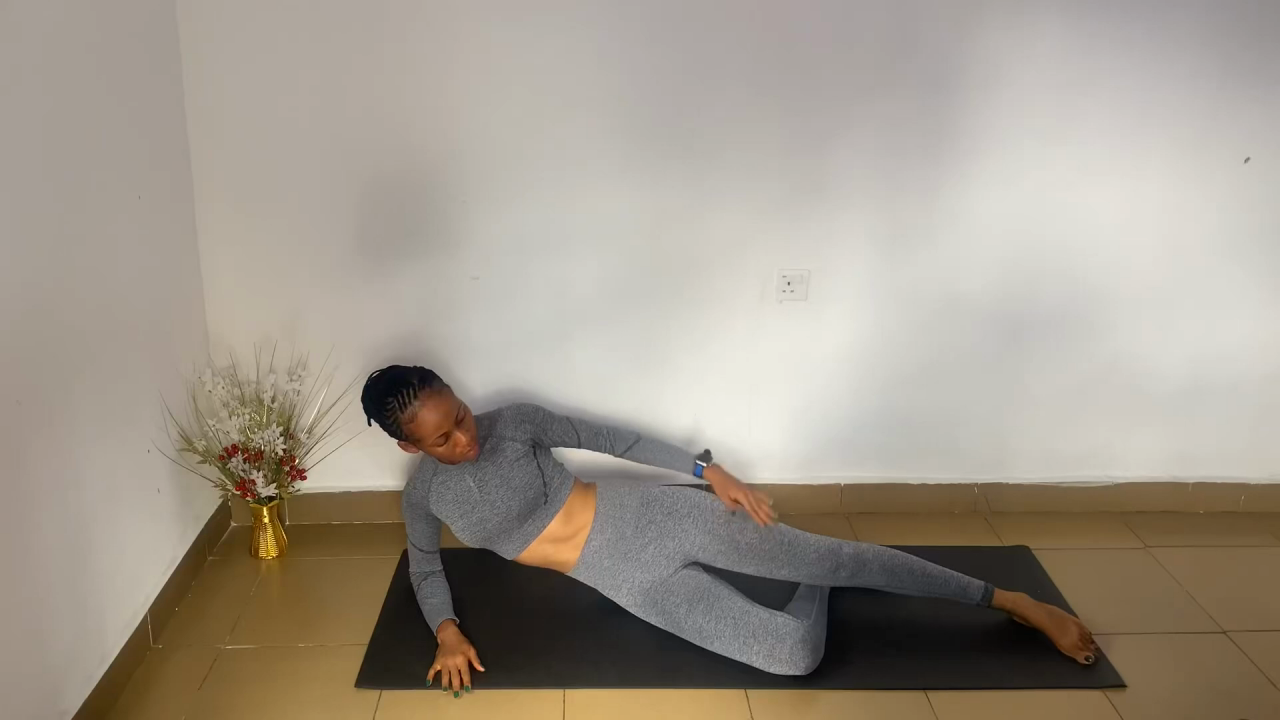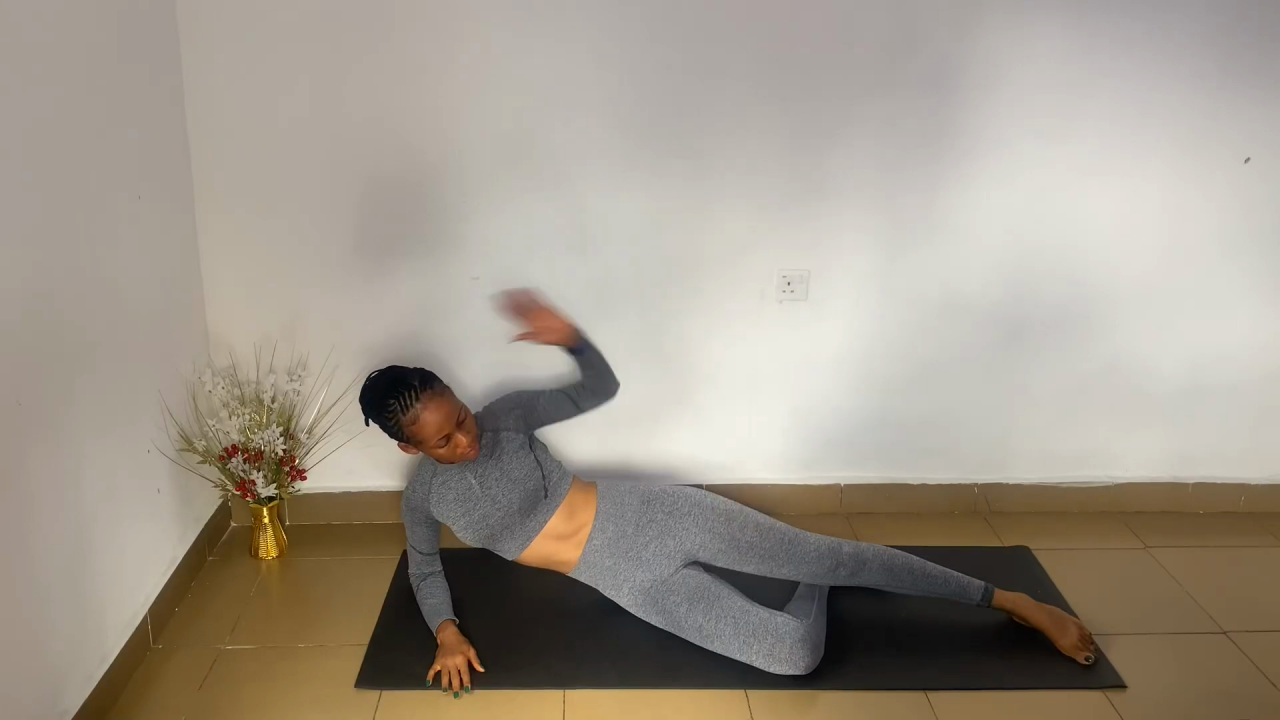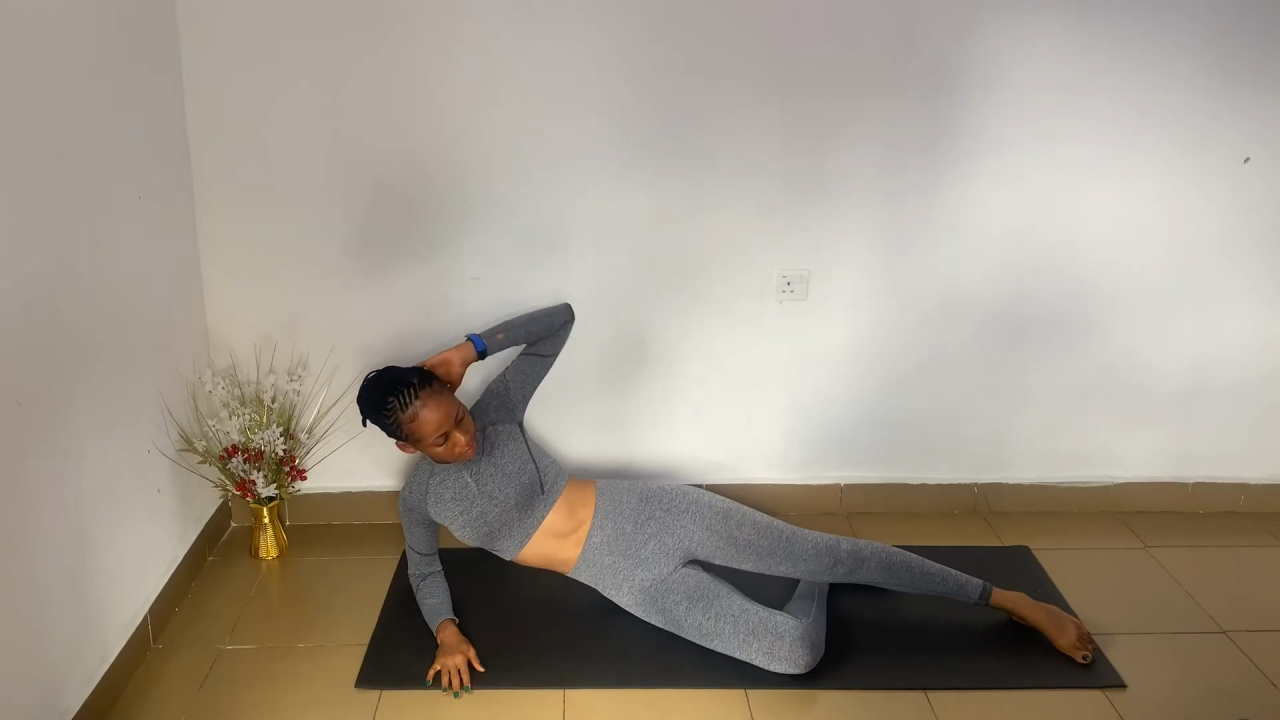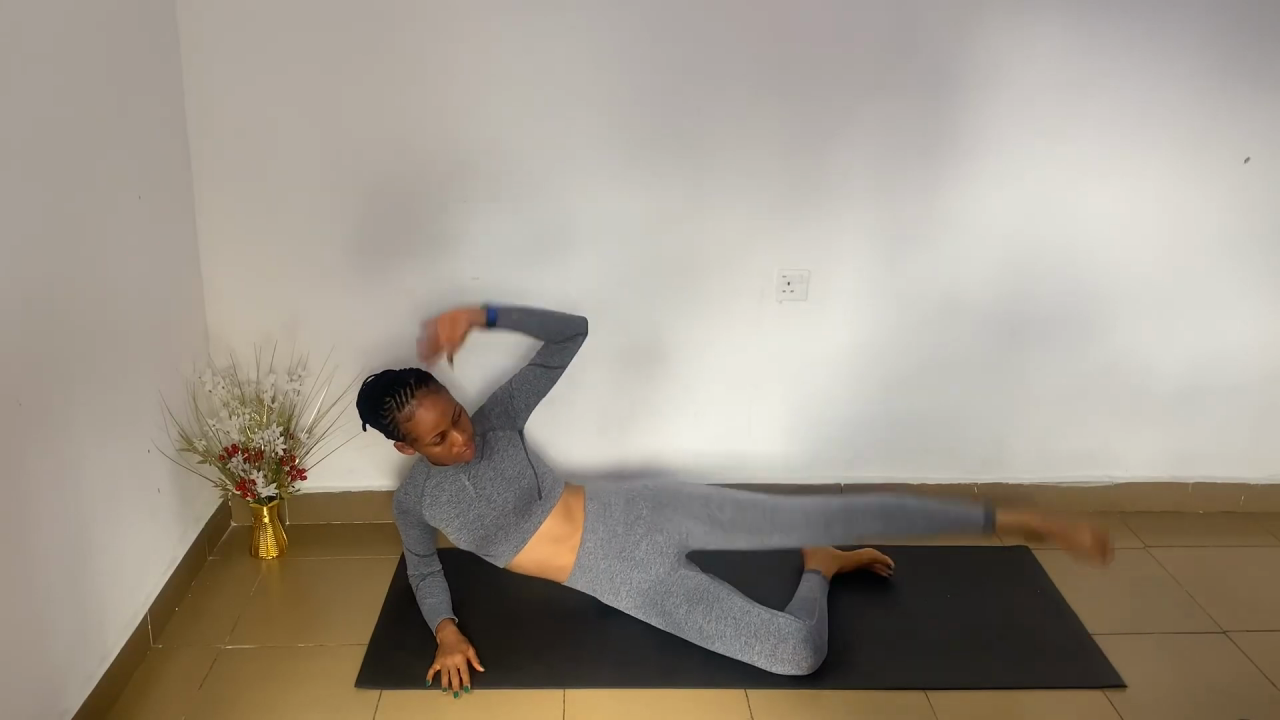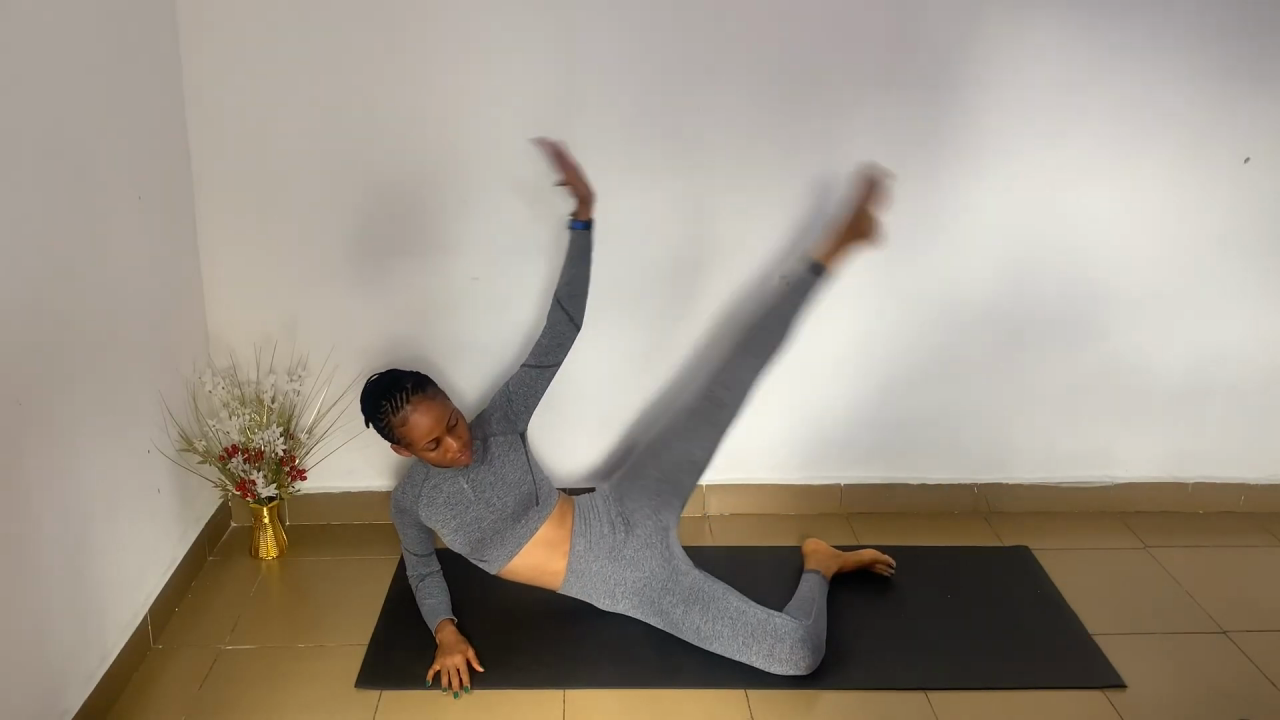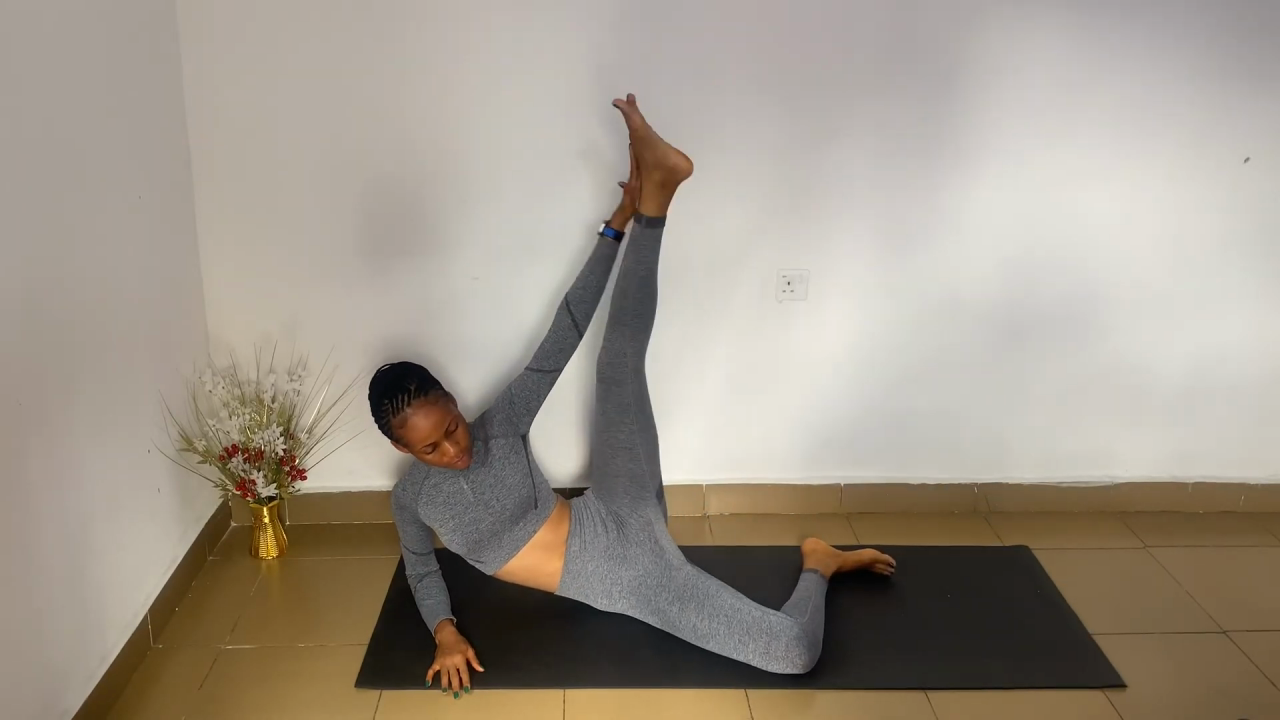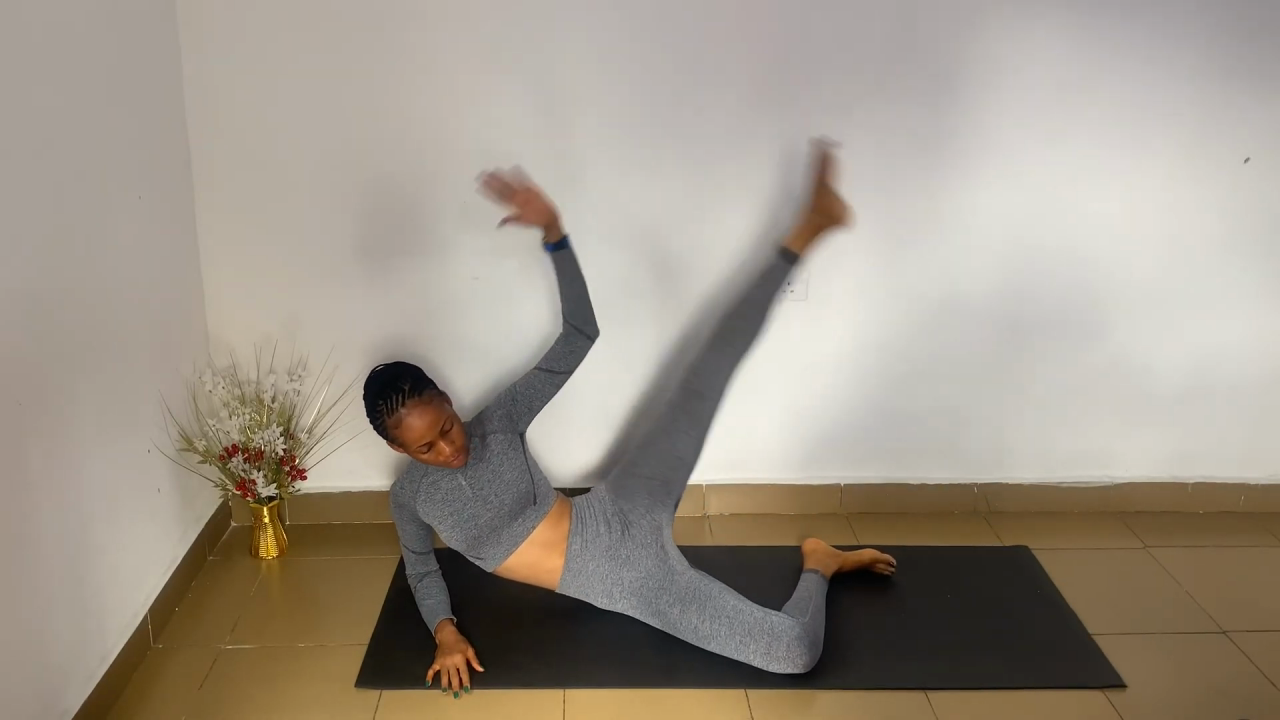
dt=0.3s
person 1, frame 1
left shoulder: (510, 422)
right shoulder: (423, 491)
left elbow: (610, 437)
right elbow: (424, 562)
left wrist: (708, 468)
right wrist: (447, 631)
left hip: (651, 519)
right hip: (630, 582)
left knee: (837, 556)
right knee: (795, 653)
left ankle: (1013, 601)
right ankle: (815, 582)
person 1, frame 2
left shoulder: (507, 417)
right shoulder: (423, 493)
left elbow: (603, 387)
right elbow: (422, 564)
left wrist: (566, 337)
right wrist: (446, 629)
left hip: (655, 514)
right hip: (632, 580)
left knee: (834, 554)
right knee: (795, 653)
left ankle: (1013, 602)
right ankle: (814, 581)
person 1, frame 3
left shoulder: (494, 412)
right shoulder: (420, 494)
left elbow: (562, 318)
right elbow: (422, 565)
left wrist: (471, 346)
right wrist: (446, 632)
left hip: (651, 516)
right hip: (630, 580)
left knee: (833, 553)
right knee: (795, 652)
left ankle: (1013, 601)
right ankle: (816, 583)
person 1, frame 4
left shoulder: (494, 420)
right shoulder: (416, 499)
left elbow: (572, 329)
right elbow: (422, 568)
left wrist: (481, 314)
right wrist: (446, 633)
left hip: (638, 524)
right hip: (625, 585)
left knee: (825, 517)
right knee: (795, 654)
left ankle: (1013, 519)
right ankle: (826, 566)
person 1, frame 5
left shoulder: (499, 420)
right shoulder: (411, 501)
left elbow: (564, 324)
right elbow: (425, 570)
left wrist: (583, 217)
right wrist: (446, 634)
left hip: (629, 521)
right hip: (618, 584)
left knee: (725, 385)
right knee: (798, 654)
right ankle: (822, 566)
person 1, frame 6
left shoulder: (501, 422)
right shoulder: (411, 496)
left elbow: (569, 326)
right elbow: (419, 565)
left wrist: (613, 224)
right wrist: (445, 631)
left hip: (623, 526)
right hip: (615, 587)
left knee: (618, 361)
person 1, frame 7
left shoulder: (498, 424)
right shoulder: (410, 496)
left elbow: (579, 335)
right elbow: (421, 568)
left wrist: (553, 234)
right wrist: (446, 633)
left hip: (623, 525)
right hip: (621, 586)
left knee: (705, 371)
right knee: (794, 652)
right ankle: (822, 564)
